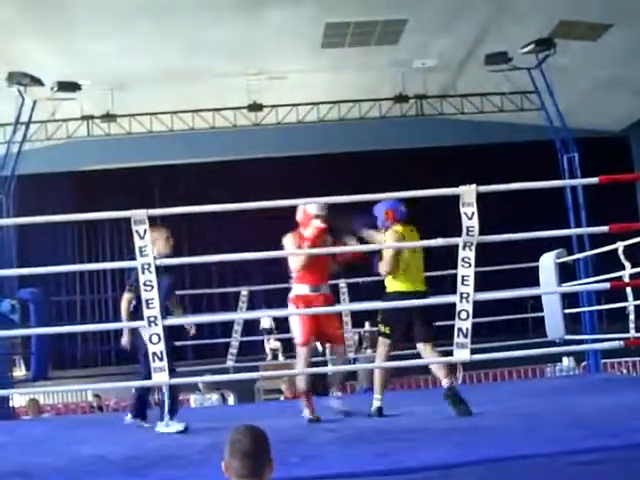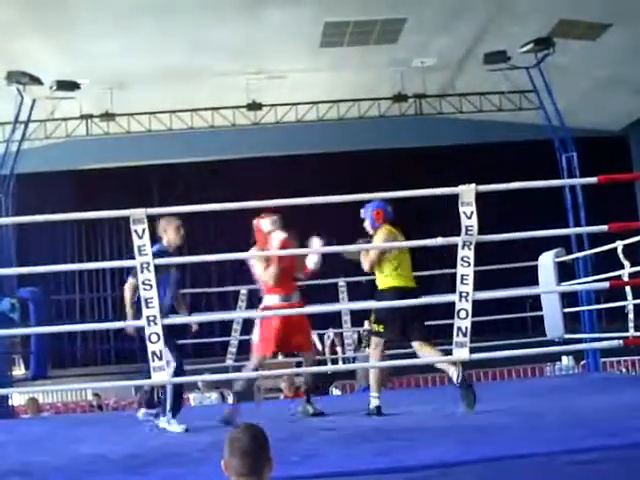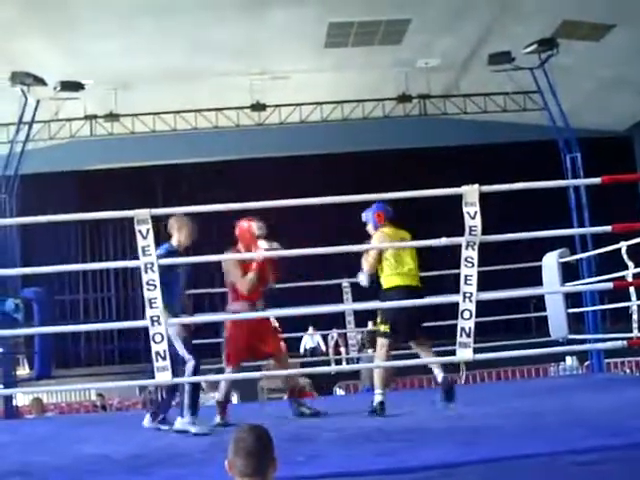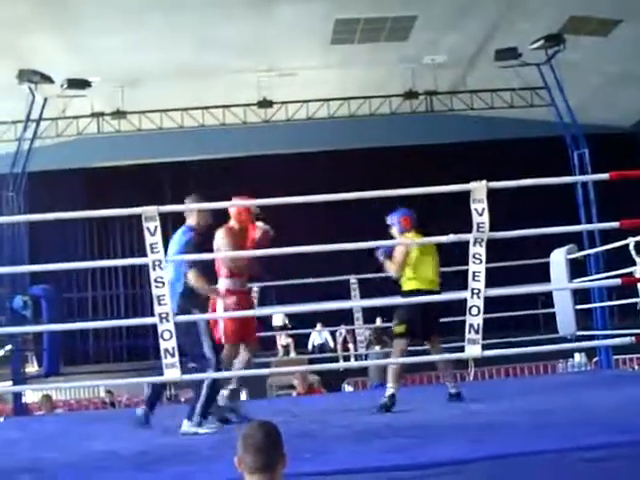
dt=0.2s
person 1, frame 1
left shoulder: (166, 269)
left elbow: (171, 301)
right elbow: (126, 300)
right wrist: (126, 332)
left knee: (149, 371)
left ankle: (136, 414)
right ankle: (167, 420)
person 1, frame 2
right shoulder: (152, 256)
right elbow: (130, 286)
left wrist: (187, 317)
right wrist: (131, 319)
left hip: (164, 319)
right knee: (174, 363)
left ankle: (150, 407)
right ankle: (168, 416)
person 1, frame 3
left shoulder: (180, 257)
right shoulder: (163, 256)
right wrist: (170, 322)
left hip: (174, 319)
left knee: (175, 370)
right knee: (190, 361)
left ankle: (156, 416)
right ankle: (186, 418)
person 1, frame 4
left shoulder: (179, 236)
right shoulder: (192, 238)
right elbow: (194, 278)
left hip: (174, 309)
right hip: (189, 310)
right knee: (209, 363)
left ankle: (148, 407)
right ankle: (194, 421)
person 2, frame 1
left shoulder: (327, 239)
right shoulder: (291, 238)
left elbow: (330, 268)
right elbow: (297, 266)
left wrist: (345, 255)
right wrist: (310, 240)
left hip: (324, 296)
right hip: (301, 297)
left knee: (339, 348)
right knee: (304, 351)
left ankle: (335, 394)
right ankle: (306, 405)
person 2, frame 2
left shoulder: (288, 247)
right shoulder: (256, 255)
left elbow: (302, 274)
right elbow: (271, 280)
left wrist: (314, 255)
right wrist: (276, 253)
left hip: (294, 305)
right hip: (272, 308)
left knee: (309, 355)
right knee: (258, 358)
left ankle: (307, 402)
right ankle: (233, 405)
person 2, frame 3
left shoulder: (263, 255)
right shoulder: (231, 258)
left elbow: (266, 285)
right elbow: (244, 288)
left wrist: (269, 266)
right wrist: (258, 263)
left hip: (258, 313)
right hip: (238, 316)
left knee: (281, 358)
right knee: (233, 367)
left ankle: (297, 403)
right ankle: (221, 413)
person 2, frame 4
left shoulder: (243, 235)
right shoulder: (224, 234)
right elbow: (238, 266)
left wrist: (259, 243)
right wrist: (253, 242)
left hip: (242, 293)
right hip: (228, 294)
left knee: (249, 346)
right knee: (231, 347)
left ankle: (230, 392)
right ankle: (229, 392)
person 3, frame 1
left shoulder: (392, 234)
right shoulder: (411, 232)
left elbow: (386, 269)
left wrist: (381, 260)
right wrist: (366, 233)
left hip: (397, 296)
right hip: (417, 295)
left knee: (383, 349)
right knee: (426, 348)
left ankle: (377, 404)
right ankle: (448, 387)
person 3, frame 2
left shoulder: (383, 234)
right shoulder: (395, 234)
left elbow: (368, 266)
left wrist: (363, 251)
left hip: (391, 293)
right hip: (407, 292)
left knee: (376, 347)
right knee: (420, 344)
left ankle: (375, 403)
right ankle: (457, 374)
person 3, frame 3
left shoulder: (380, 236)
right shoulder: (406, 236)
left elbow: (368, 268)
left wrist: (365, 255)
left hip: (395, 292)
right hip: (414, 290)
left knee: (382, 347)
right knee: (418, 341)
left ankle: (378, 400)
right ankle: (441, 376)
person 3, frame 4
left shoulder: (404, 242)
right shoulder: (428, 243)
left elbow: (395, 272)
left wrist: (384, 258)
left hip: (413, 295)
right hip: (431, 295)
left knee: (399, 346)
right knee: (433, 343)
left ankle: (390, 394)
right ankle: (453, 389)
